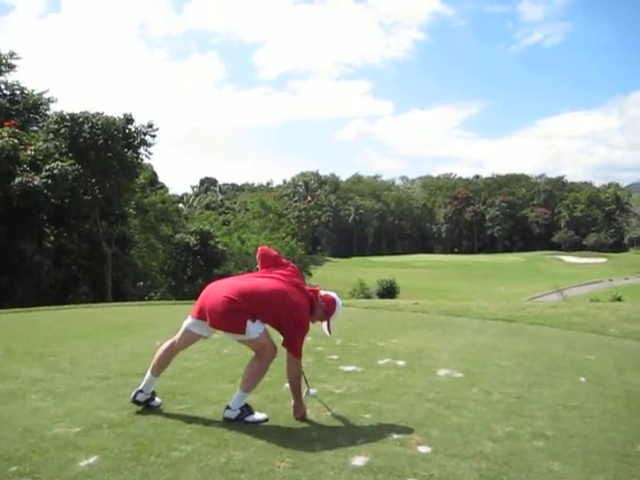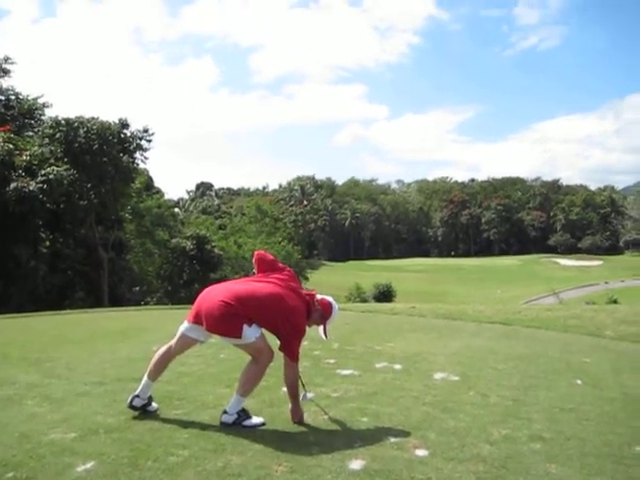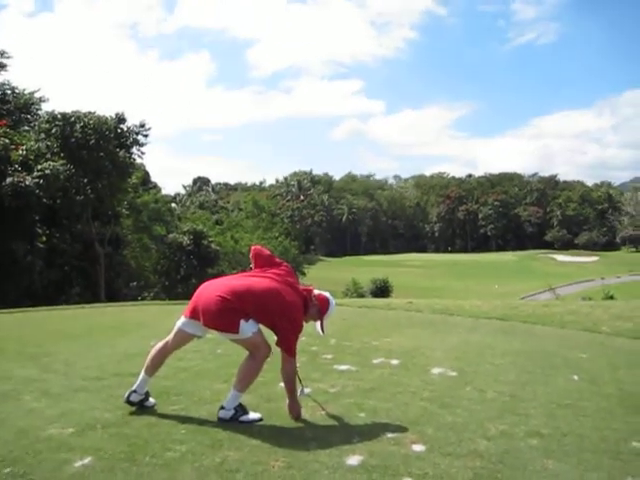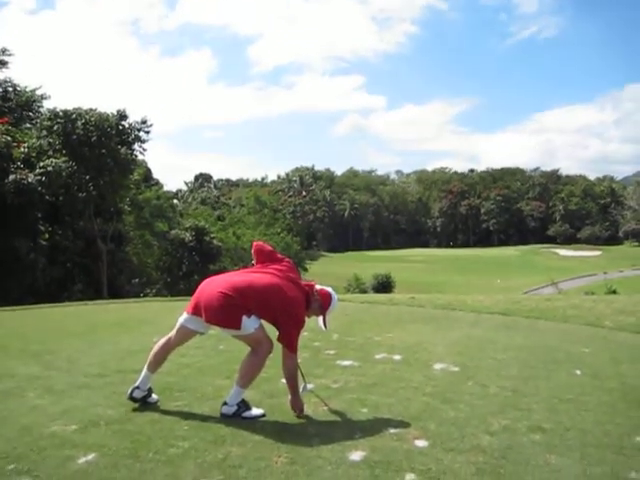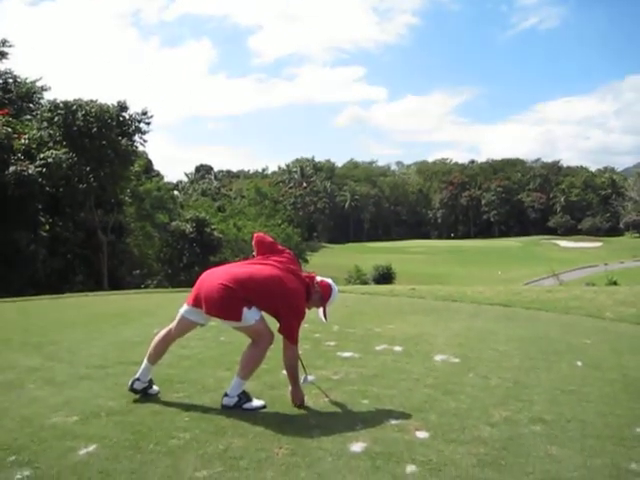
dt=0.2s
person 1, frame 1
left shoulder: (292, 272)
right shoulder: (300, 314)
left elbow: (262, 251)
right elbow: (294, 361)
right wrist: (298, 401)
left hip: (213, 291)
right hip: (229, 306)
left knee: (177, 343)
right knee: (267, 351)
left ankle: (143, 391)
right ankle: (235, 408)
person 1, frame 2
left shoulder: (288, 277)
right shoulder: (297, 318)
left elbow: (259, 256)
right elbow: (291, 365)
right wrist: (295, 405)
left hip: (209, 296)
right hip: (226, 310)
left knee: (174, 348)
right knee: (264, 355)
left ankle: (140, 397)
right ankle: (232, 413)
person 1, frame 3
left shoulder: (286, 272)
right shoulder: (294, 313)
left elbow: (256, 250)
right elbow: (288, 360)
right wrist: (293, 401)
left hip: (206, 291)
right hip: (223, 305)
left knee: (171, 343)
right knee: (261, 350)
left ankle: (138, 392)
right ankle: (230, 408)
person 1, frame 4
left shoulder: (287, 268)
right shoulder: (296, 309)
left elbow: (257, 246)
right elbow: (289, 355)
right wrist: (295, 396)
left hip: (208, 287)
right hip: (225, 301)
left knee: (173, 340)
right knee: (263, 346)
left ankle: (140, 388)
right ankle: (232, 404)
person 1, frame 5
left shoulder: (288, 259)
right shoulder: (296, 300)
left elbow: (258, 238)
right elbow: (290, 347)
right wrist: (295, 387)
left hip: (208, 279)
right hip: (225, 293)
left knee: (173, 331)
right knee: (263, 338)
left ankle: (141, 380)
right ankle: (233, 396)
